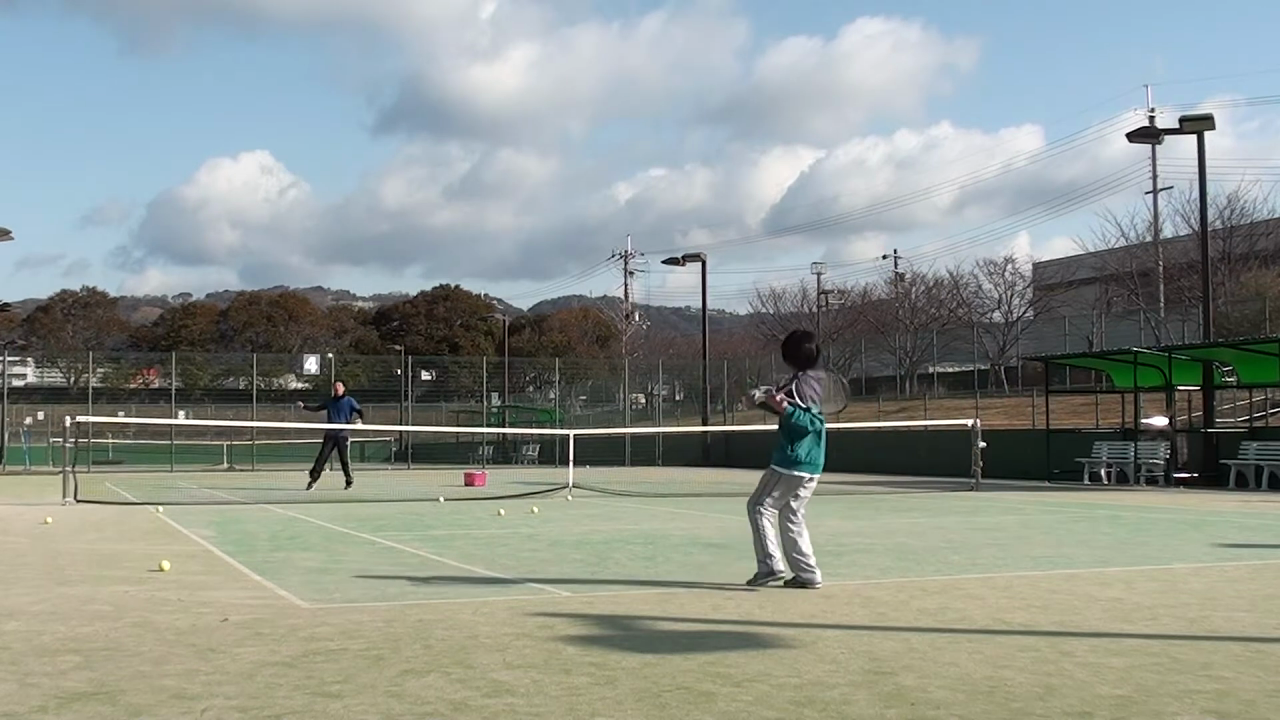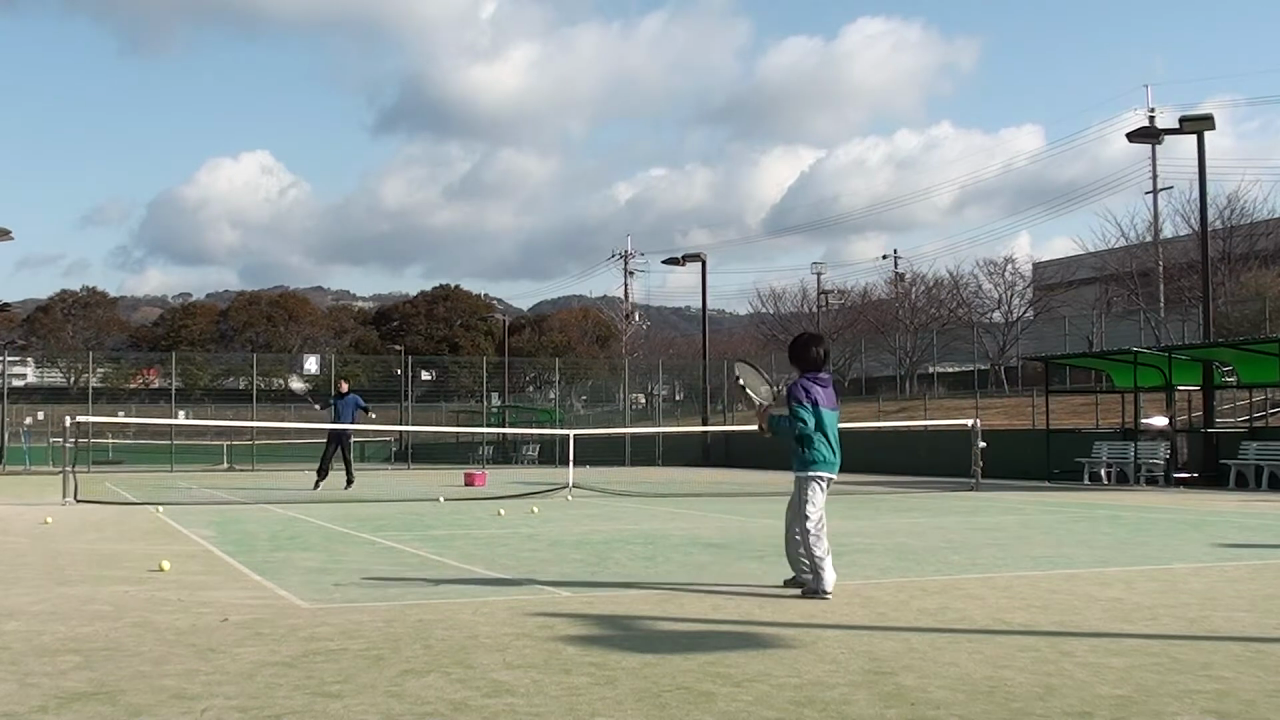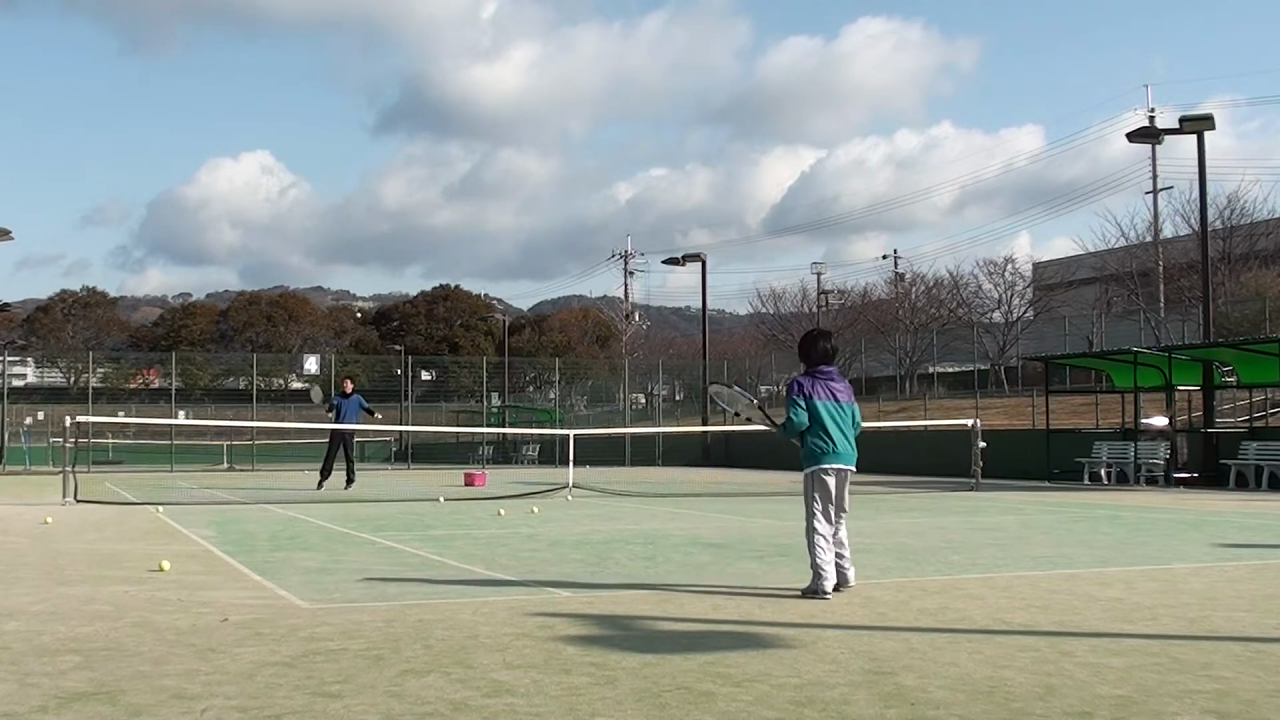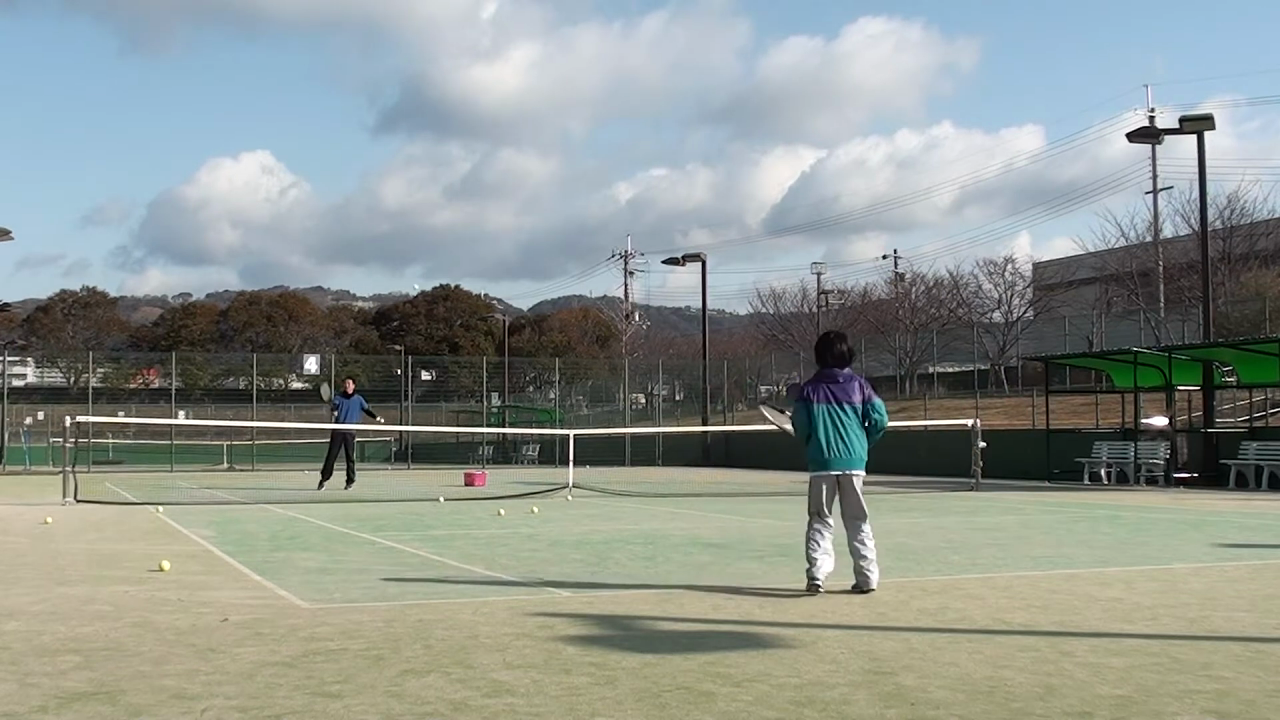
dt=0.2s
person 1, frame 1
left shoulder: (801, 383)
right shoulder: (809, 383)
left elbow: (810, 423)
left wrist: (785, 409)
right wrist: (766, 402)
left hip: (792, 463)
right hip: (811, 464)
left knee: (760, 507)
right knee: (792, 517)
left ankle: (770, 567)
right ankle: (807, 574)
person 1, frame 2
left shoulder: (800, 387)
right shoulder: (828, 388)
left elbow: (803, 424)
left wrist: (770, 422)
right wrist: (778, 424)
left hip: (811, 464)
right hip: (830, 463)
left knee: (806, 523)
right knee: (798, 519)
left ankle: (821, 582)
right ankle: (804, 574)
person 1, frame 3
left shoulder: (799, 384)
right shoulder: (843, 384)
left elbow: (798, 421)
right elbow: (856, 421)
left wrist: (787, 430)
left hip: (817, 459)
right hip: (845, 459)
left knee: (818, 522)
right knee: (837, 519)
left ankle: (822, 584)
right ankle: (843, 574)
person 1, frame 4
left shoulder: (807, 389)
right shoulder: (860, 385)
left elbow: (800, 428)
right elbow: (880, 419)
left hip: (820, 464)
right hip: (852, 462)
left knee: (821, 521)
right knee: (858, 521)
left ankle: (816, 574)
right ankle: (866, 578)
